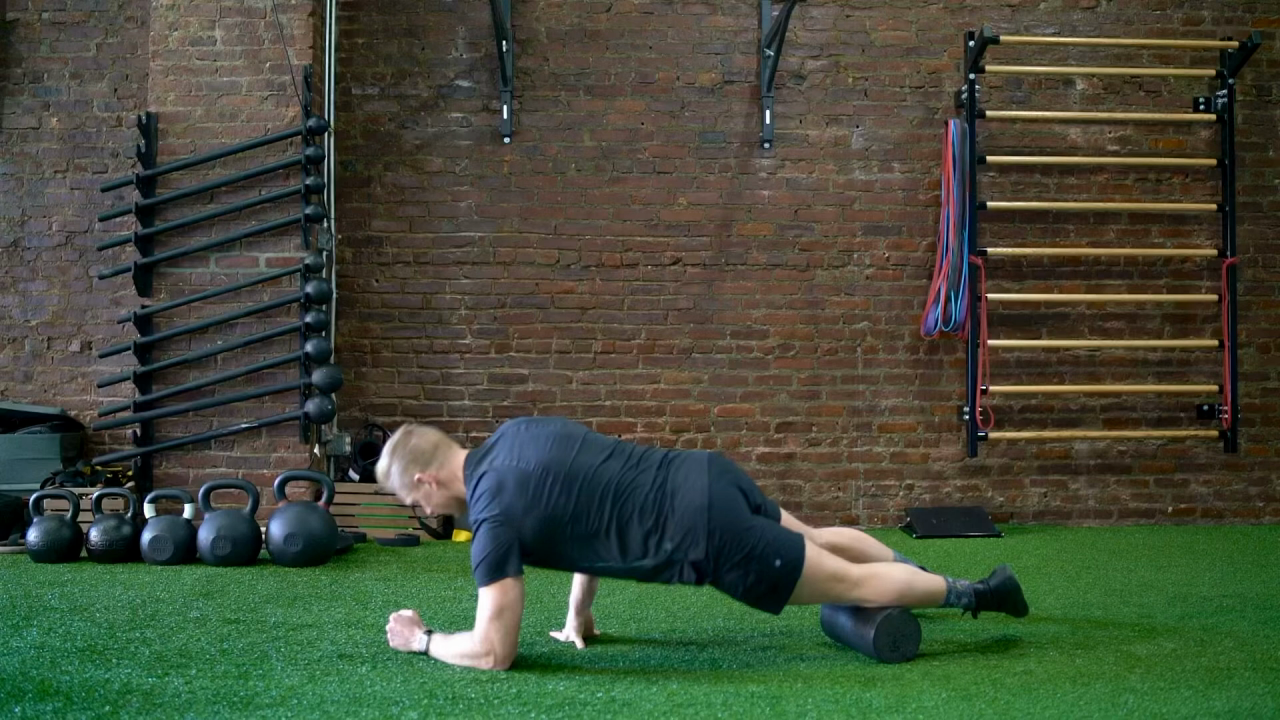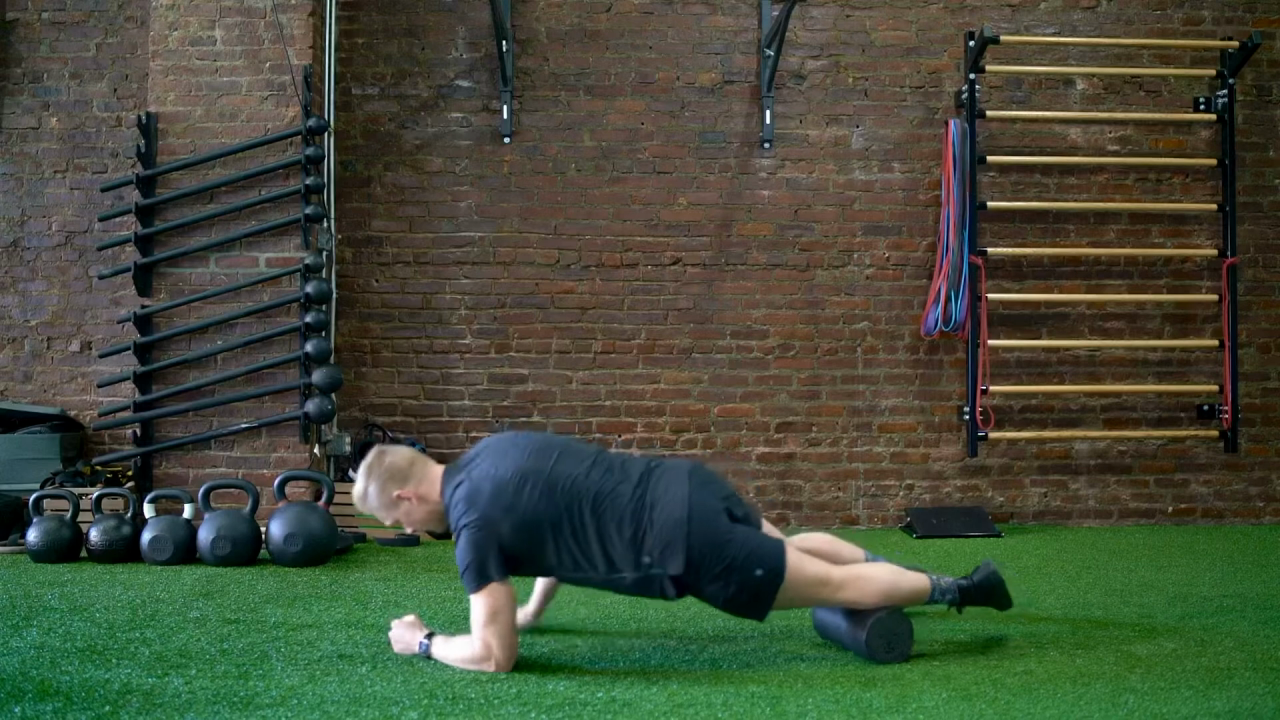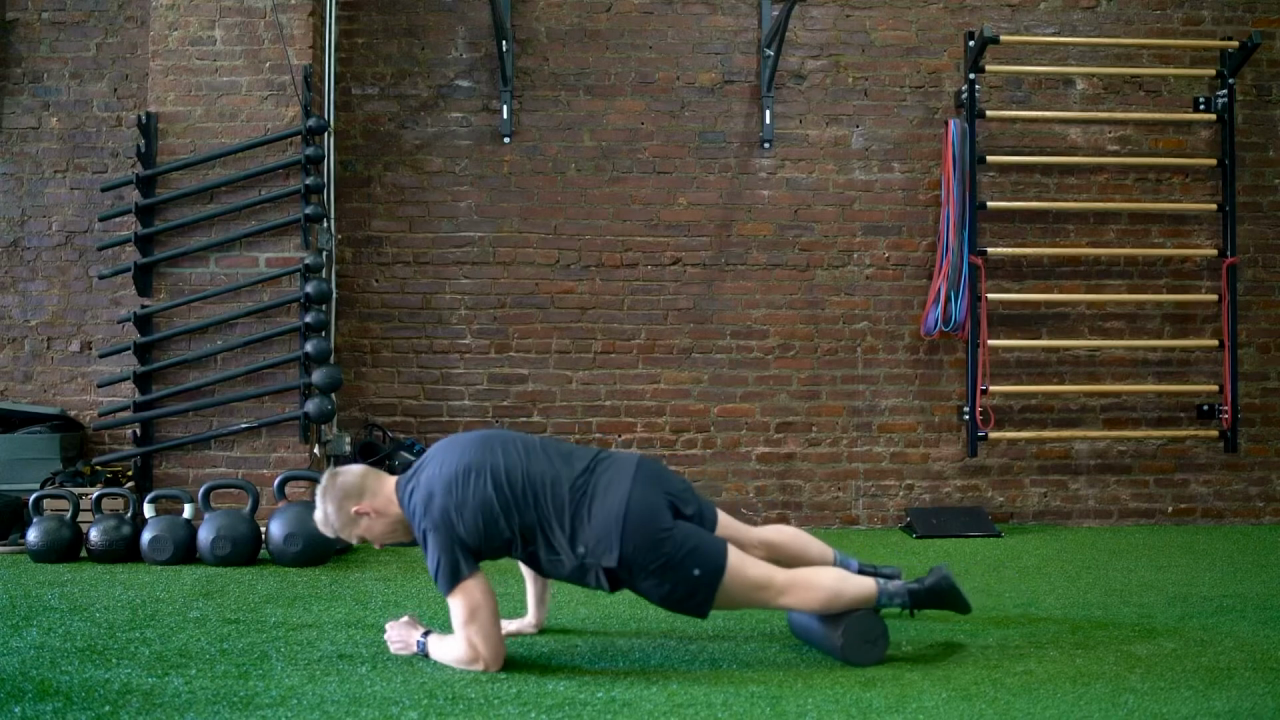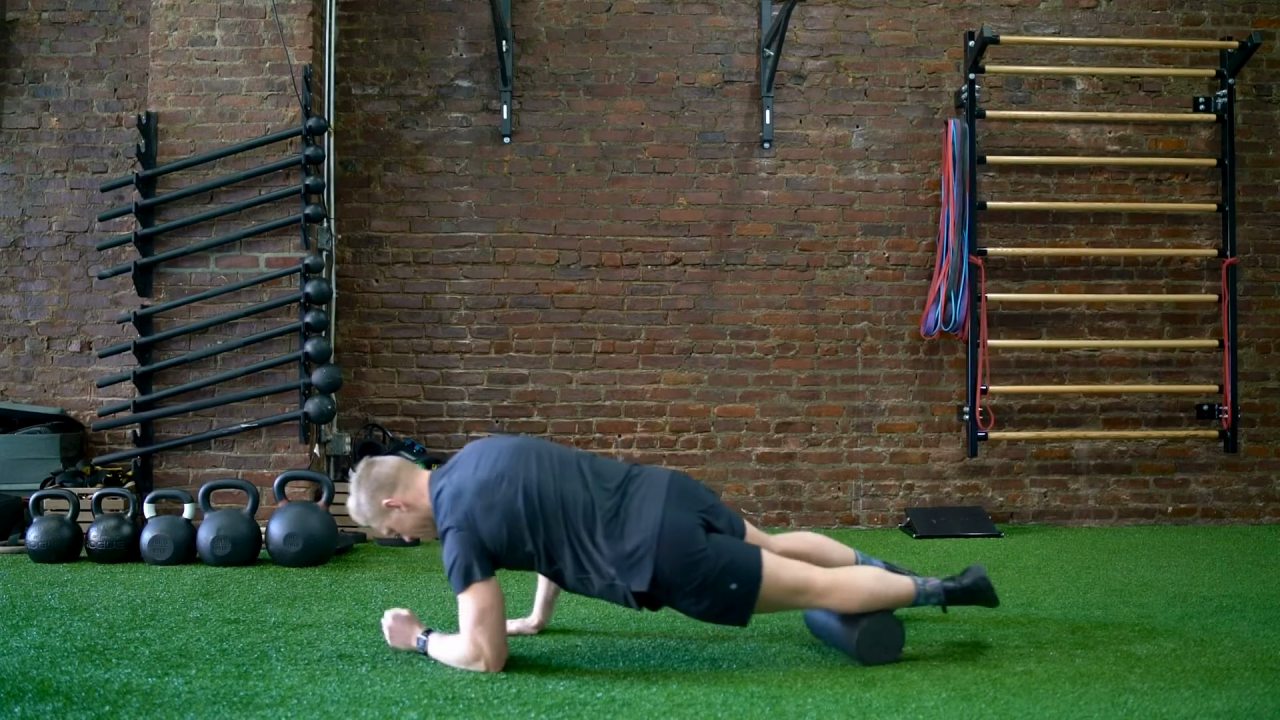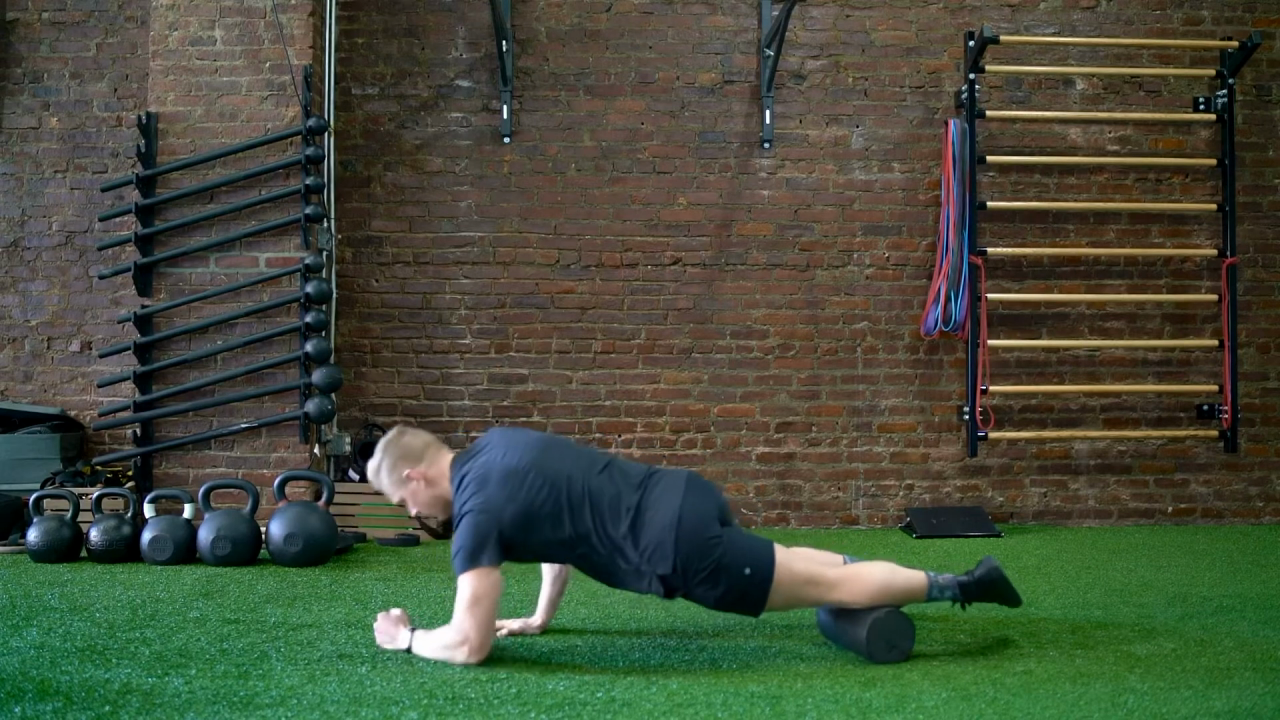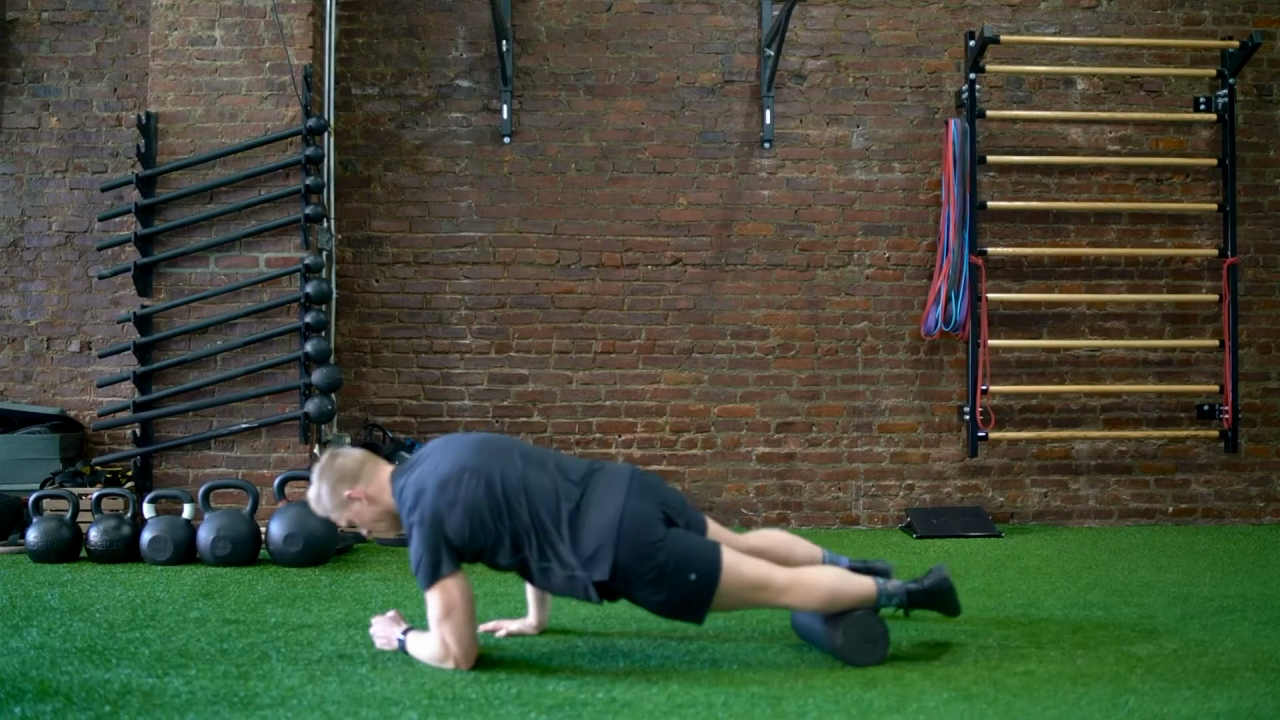
dt=0.5s
person 1, frame 1
left shoulder: (494, 514)
right shoulder: (515, 435)
left elbow: (493, 652)
left wrist: (423, 641)
right wrist: (579, 610)
left hip: (705, 531)
right hip: (705, 479)
left knee: (849, 586)
right knee: (812, 538)
left ankle: (976, 592)
right ankle: (911, 567)
person 1, frame 2
left shoulder: (475, 520)
right shoulder: (490, 452)
left elbow: (494, 655)
left wrist: (424, 642)
right wrist: (534, 605)
left hip: (686, 542)
right hip: (686, 487)
left knee: (831, 585)
right knee: (787, 545)
left ankle: (958, 588)
right ankle: (882, 566)
person 1, frame 3
left shoulder: (436, 523)
right shoulder: (445, 458)
left elbow: (485, 655)
left wrist: (421, 642)
right wrist: (535, 616)
left hip: (630, 532)
right hip: (637, 478)
left knee: (776, 589)
right knee: (754, 538)
left ankle: (908, 593)
right ankle: (857, 568)
person 1, frame 4
left shoulder: (459, 524)
right shoulder: (479, 456)
left elbow: (484, 656)
left wrist: (419, 638)
right wrist: (537, 617)
left hip: (664, 554)
right hip: (667, 493)
left knee: (811, 588)
right knee: (771, 545)
left ankle: (945, 588)
right ankle: (876, 566)
person 1, frame 5
left shoulder: (477, 509)
right shoulder: (496, 445)
left elbow: (469, 646)
left wrist: (403, 638)
right wrist: (541, 617)
left hip: (677, 544)
right hip: (680, 495)
left knee: (827, 587)
right knee: (775, 556)
left ankle: (960, 583)
right ankle: (872, 569)
person 1, frame 6
left shoulder: (424, 516)
right shoulder: (443, 455)
left elbow: (457, 653)
left wrist: (399, 637)
right wrist: (535, 617)
left hip: (624, 546)
right hip: (628, 489)
left knee: (774, 587)
right knee: (738, 544)
left ankle: (906, 592)
right ankle: (851, 568)
